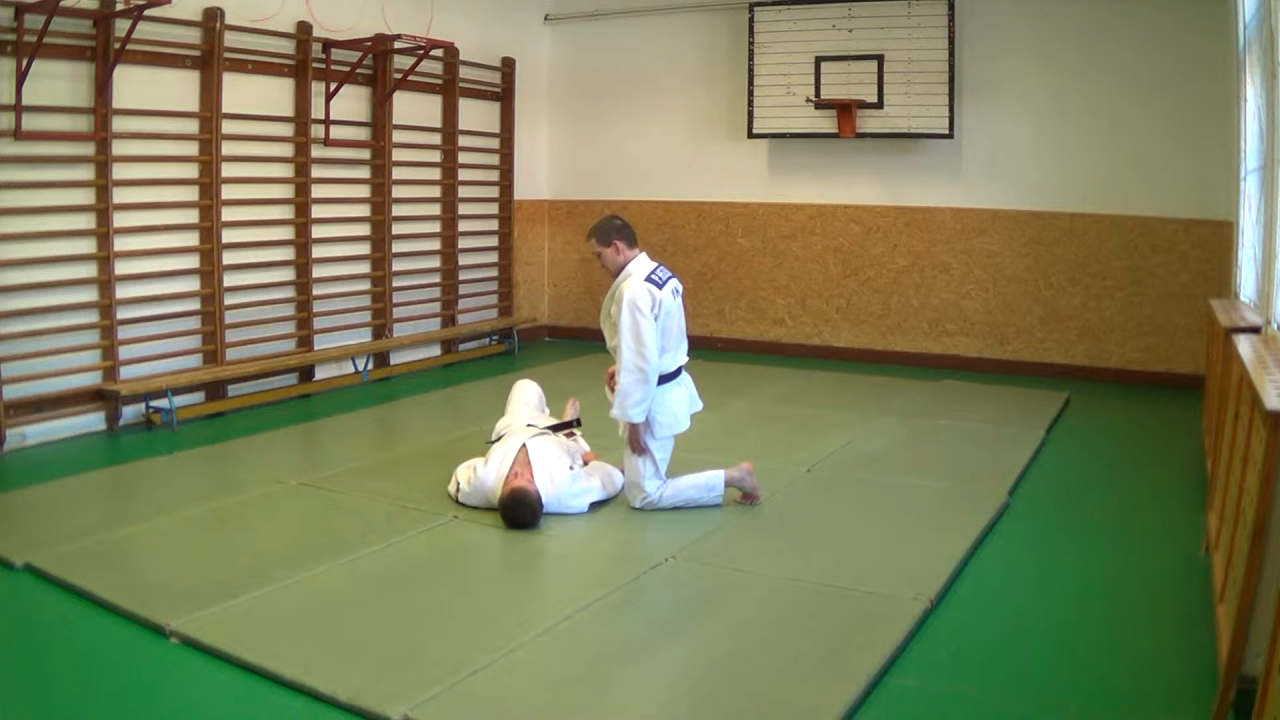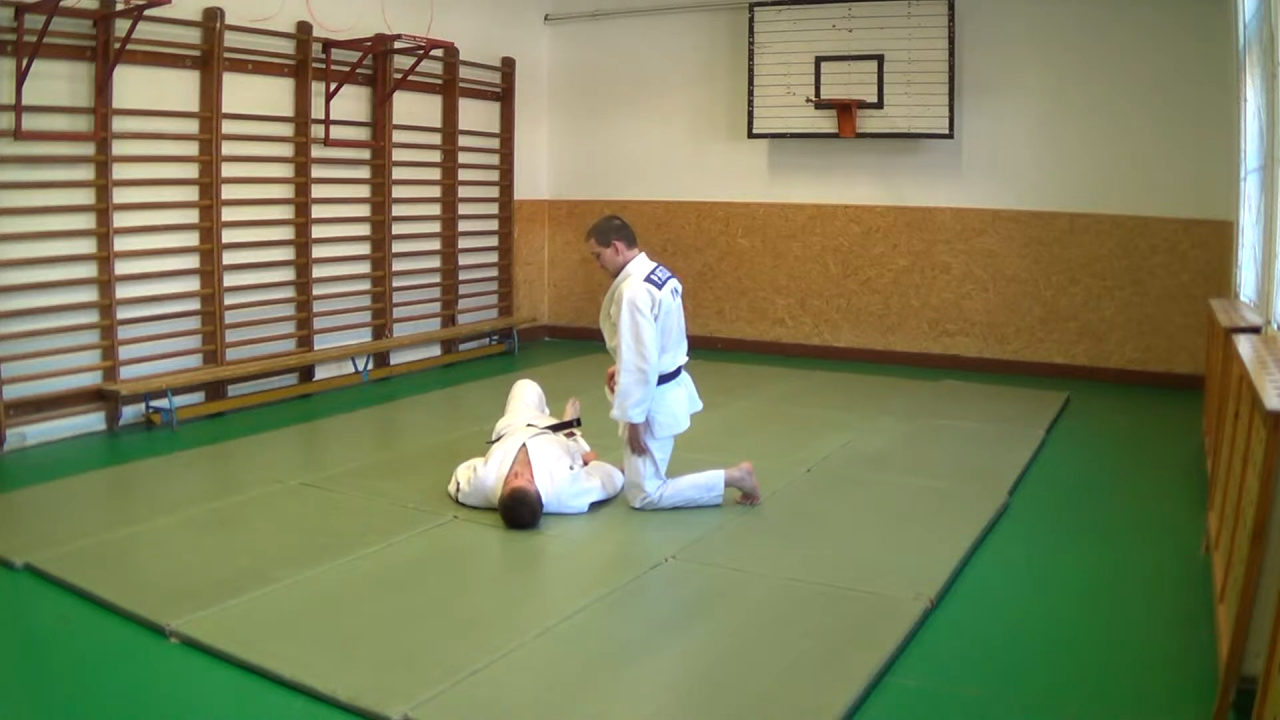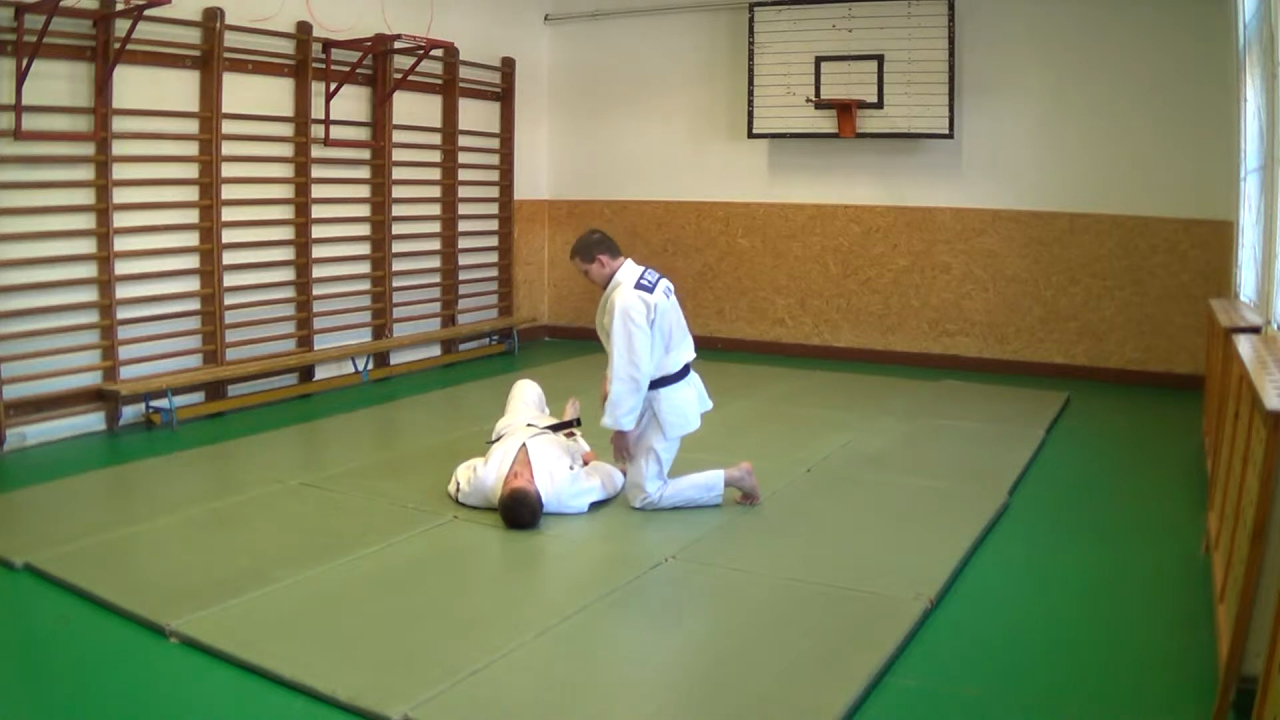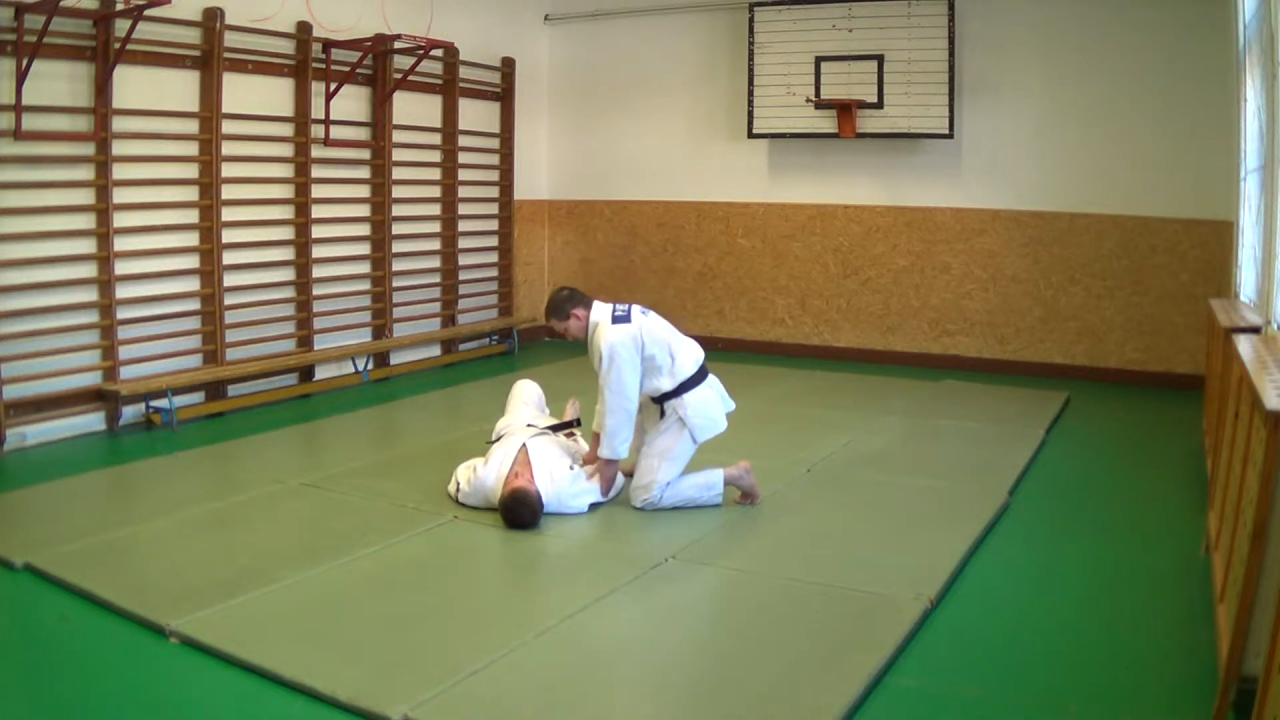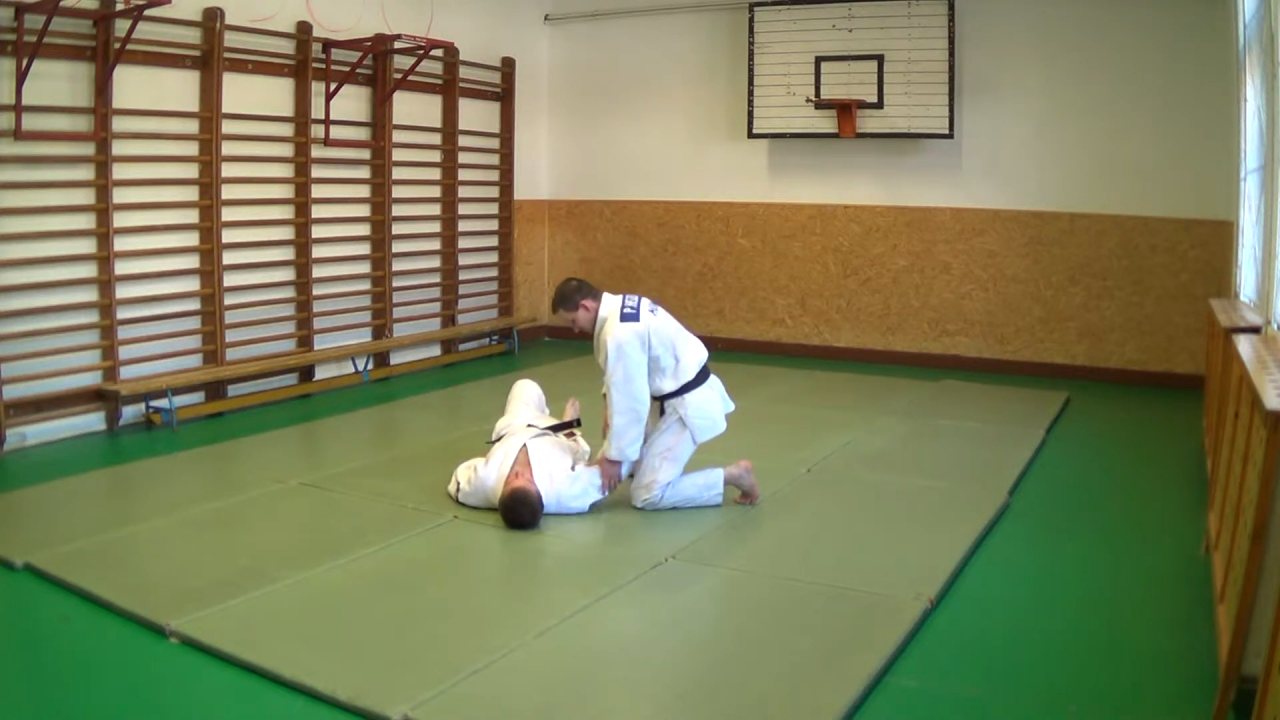
dt=0.5s
person 1, frame 1
left shoulder: (634, 290)
right shoulder: (656, 274)
left elbow: (640, 363)
left wrist: (634, 418)
right wrist: (620, 366)
left hip: (655, 398)
right hip: (668, 387)
left knee: (643, 495)
left ankle: (734, 476)
person 1, frame 2
left shoulder: (634, 290)
right shoulder: (656, 273)
left elbow: (642, 364)
left wrist: (634, 419)
right wrist: (620, 366)
left hip: (655, 398)
right hip: (668, 386)
left knee: (643, 495)
left ankle: (734, 477)
person 1, frame 3
left shoulder: (627, 299)
right shoulder: (642, 276)
left elbow: (632, 370)
left wrist: (620, 425)
right wrist: (612, 382)
left hip: (665, 399)
right hip: (674, 388)
left knee: (644, 495)
left ankle: (734, 477)
person 1, frame 4
left shoulder: (612, 337)
right shoulder: (613, 316)
left elbow: (620, 402)
right elbow: (612, 391)
left wrist: (611, 458)
right wrist: (597, 445)
left hip: (687, 405)
right hip: (687, 392)
left knee: (646, 496)
left ankle: (733, 475)
person 1, frame 5
left shoulder: (619, 333)
right shoulder: (622, 305)
left elbow: (630, 402)
left wrist: (614, 458)
right wrist: (609, 406)
left hip: (688, 405)
right hip: (687, 392)
left knee: (646, 496)
left ankle: (733, 474)
